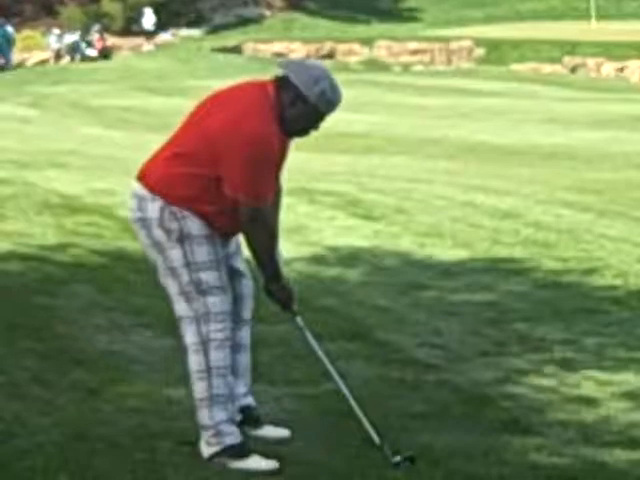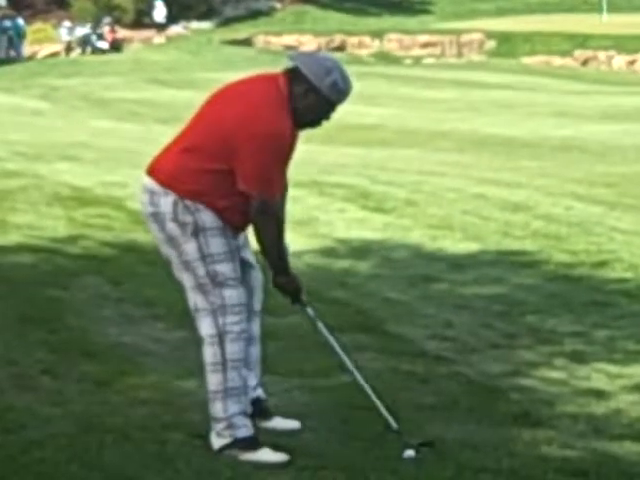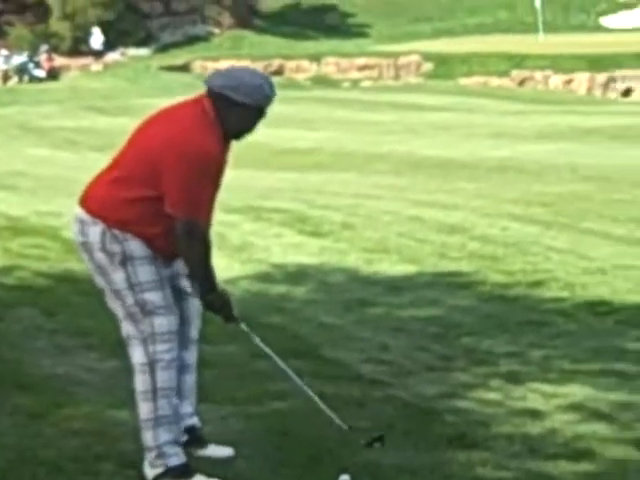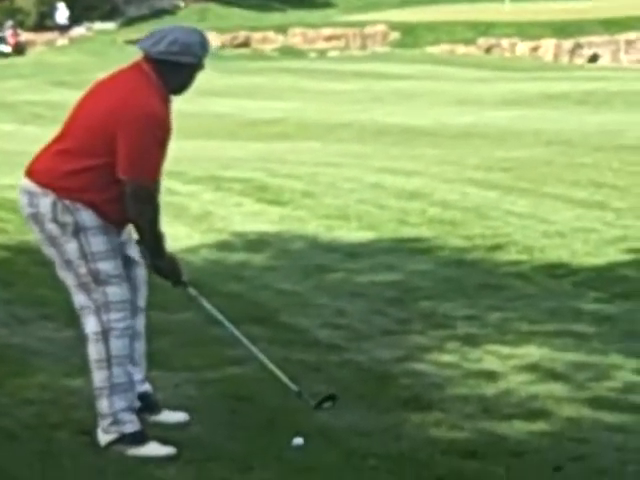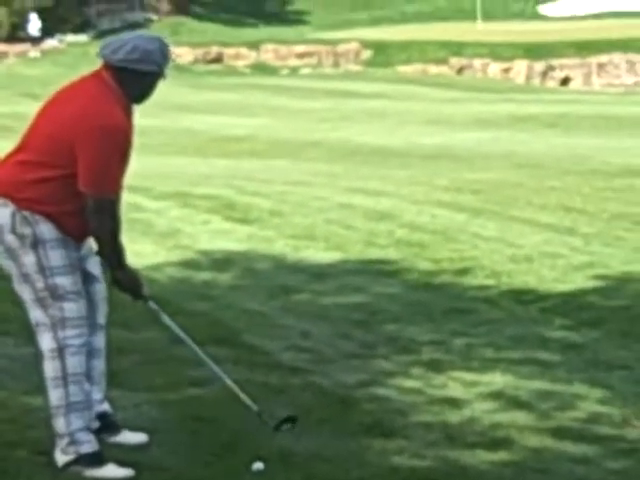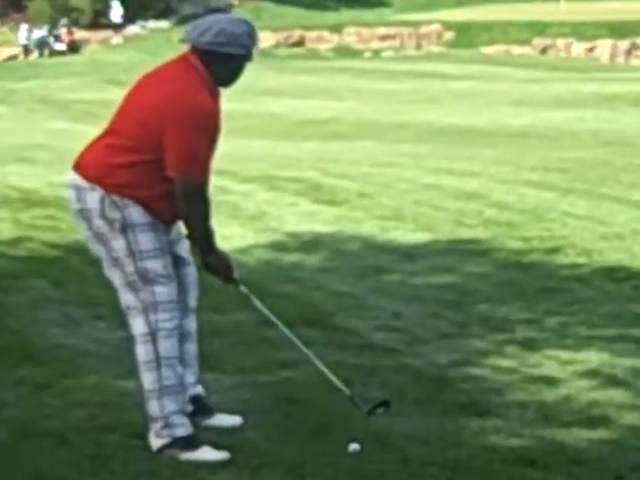
dt=0.4s
person 1, frame 1
left shoulder: (268, 105)
right shoulder: (253, 129)
left elbow: (269, 189)
right elbow: (253, 215)
left wrist: (273, 258)
right wrist: (274, 277)
left hip: (202, 210)
right hip: (171, 211)
left knee: (237, 304)
right knee: (209, 320)
left ankle: (239, 409)
right ankle: (219, 439)
person 1, frame 2
left shoulder: (275, 95)
right shoulder: (268, 122)
left elbow: (273, 189)
right elbow: (262, 208)
left wrist: (278, 260)
right wrist: (282, 272)
left hip: (205, 204)
right hip: (181, 205)
left knee: (246, 295)
right knee: (225, 312)
left ankle: (247, 401)
right ankle: (230, 431)
person 1, frame 3
left shoulder: (198, 120)
right shoulder: (197, 146)
left elbow: (189, 222)
right elbow: (189, 230)
left wrist: (197, 278)
right wrist: (209, 288)
left hip: (140, 234)
right hip: (113, 236)
left knee: (184, 326)
right knee: (157, 341)
left ankle: (183, 429)
person 1, frame 4
left shoulder: (137, 83)
right shoulder: (145, 109)
left elbow: (136, 187)
right elbow: (140, 195)
left wrist: (147, 245)
right wrist: (157, 252)
left hip: (88, 202)
right hip: (64, 205)
left knee: (130, 293)
right knee: (109, 309)
left ankle: (135, 396)
right ankle: (117, 426)
person 1, frame 5
left shoulder: (99, 90)
right shoulder: (105, 120)
left elbow: (97, 200)
right elbow: (100, 208)
left wrist: (110, 259)
right wrist: (119, 266)
left hip: (53, 215)
left knee: (91, 313)
right knee: (66, 328)
left ankle: (96, 417)
person 1, frame 6
left shoulder: (185, 74)
right shoulder: (193, 104)
left elbow: (185, 184)
right elbow: (190, 191)
right wrist: (209, 251)
left hip: (138, 198)
right hip: (111, 200)
left knee: (181, 294)
right knee: (156, 312)
left ankle: (188, 399)
right ankle: (169, 430)
